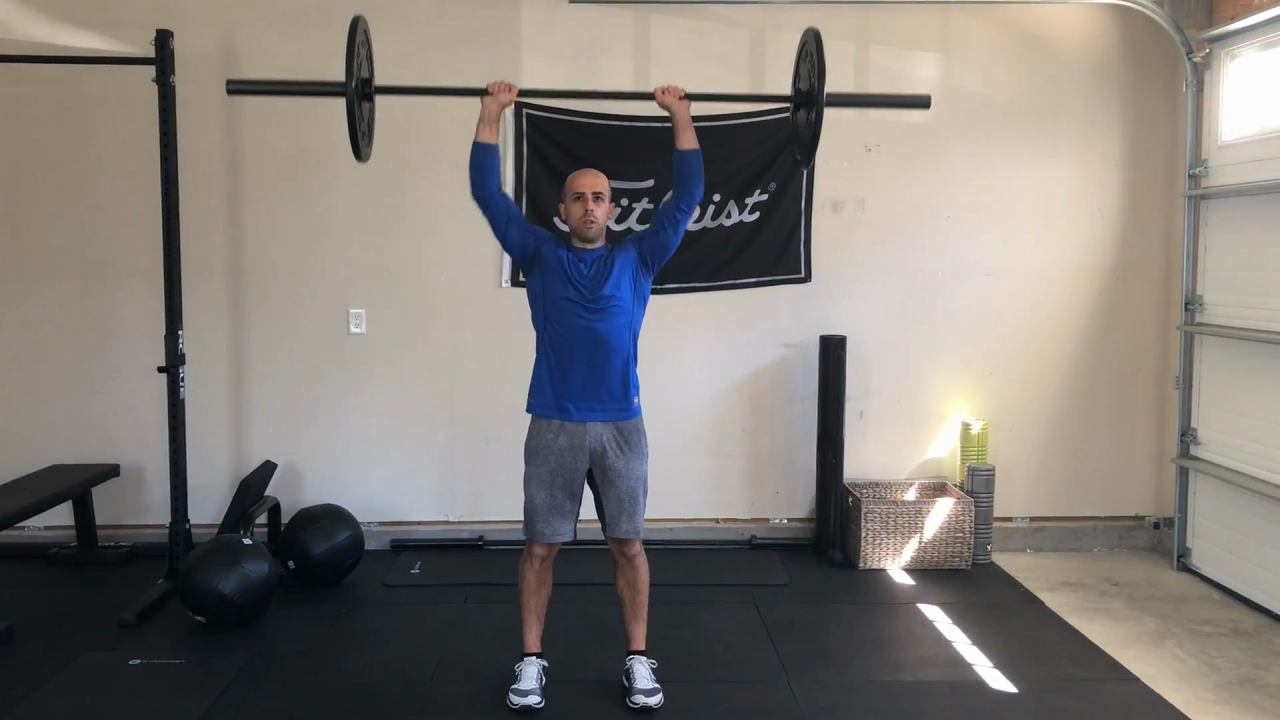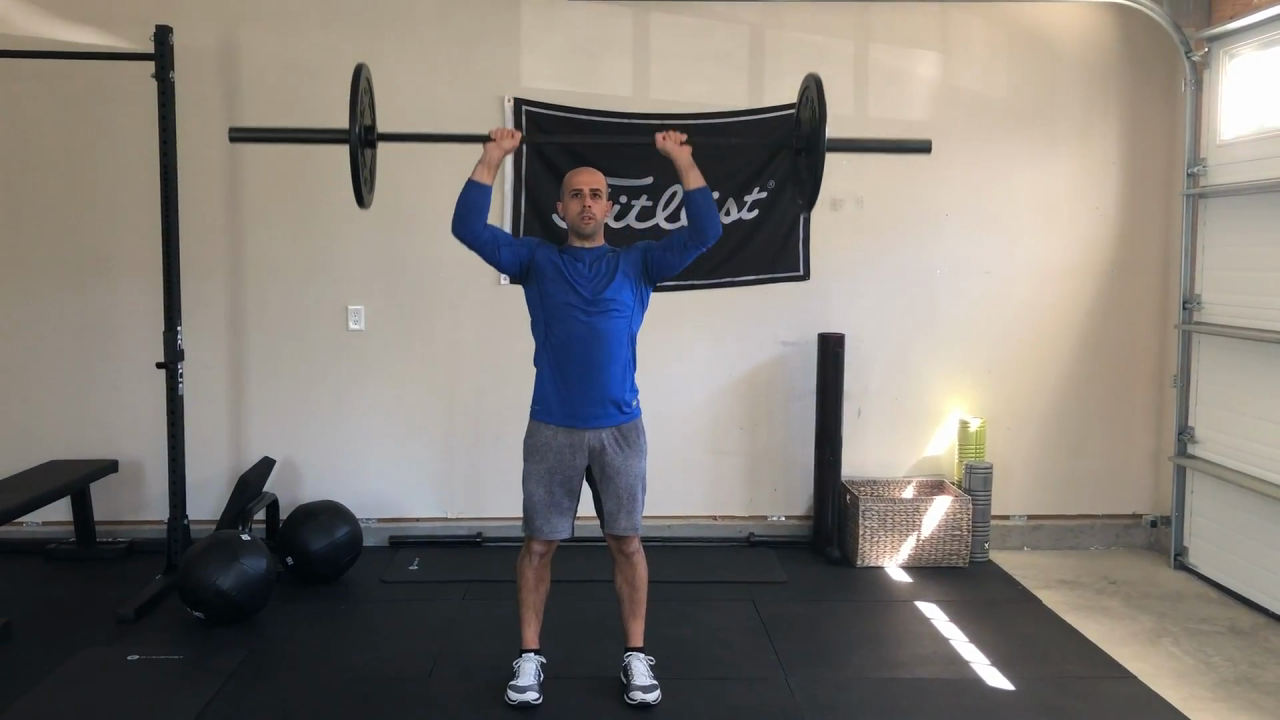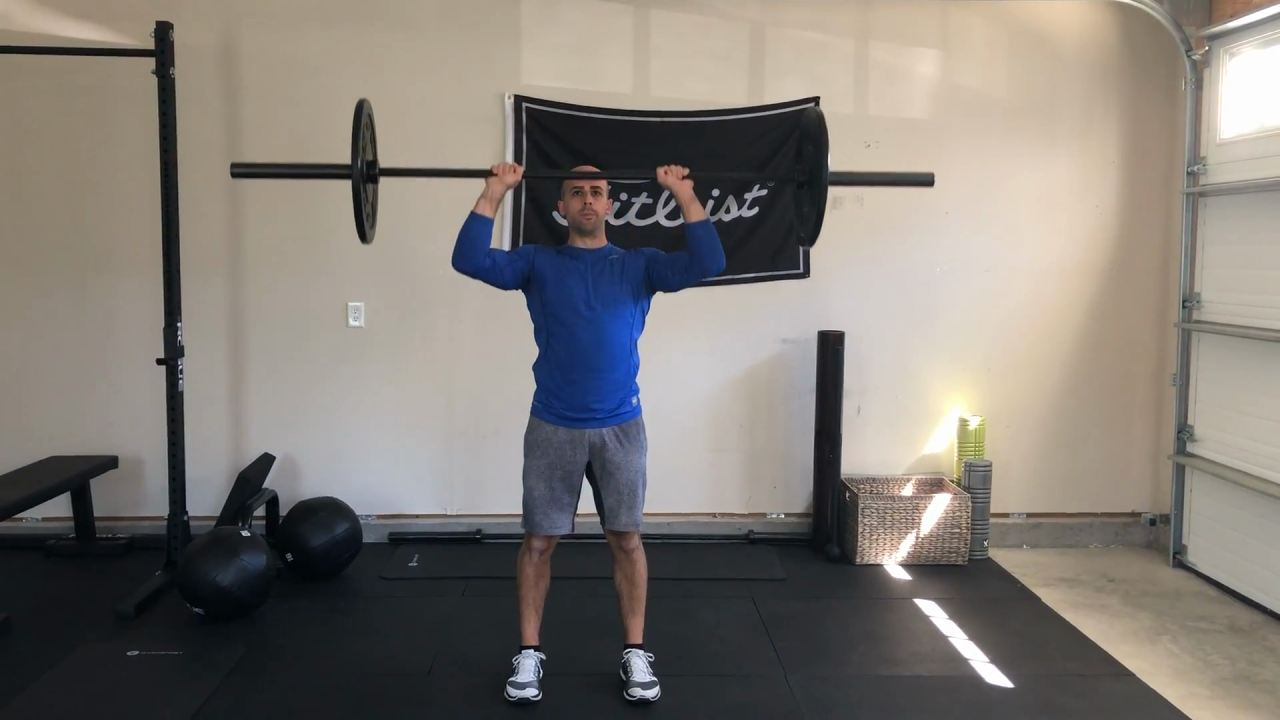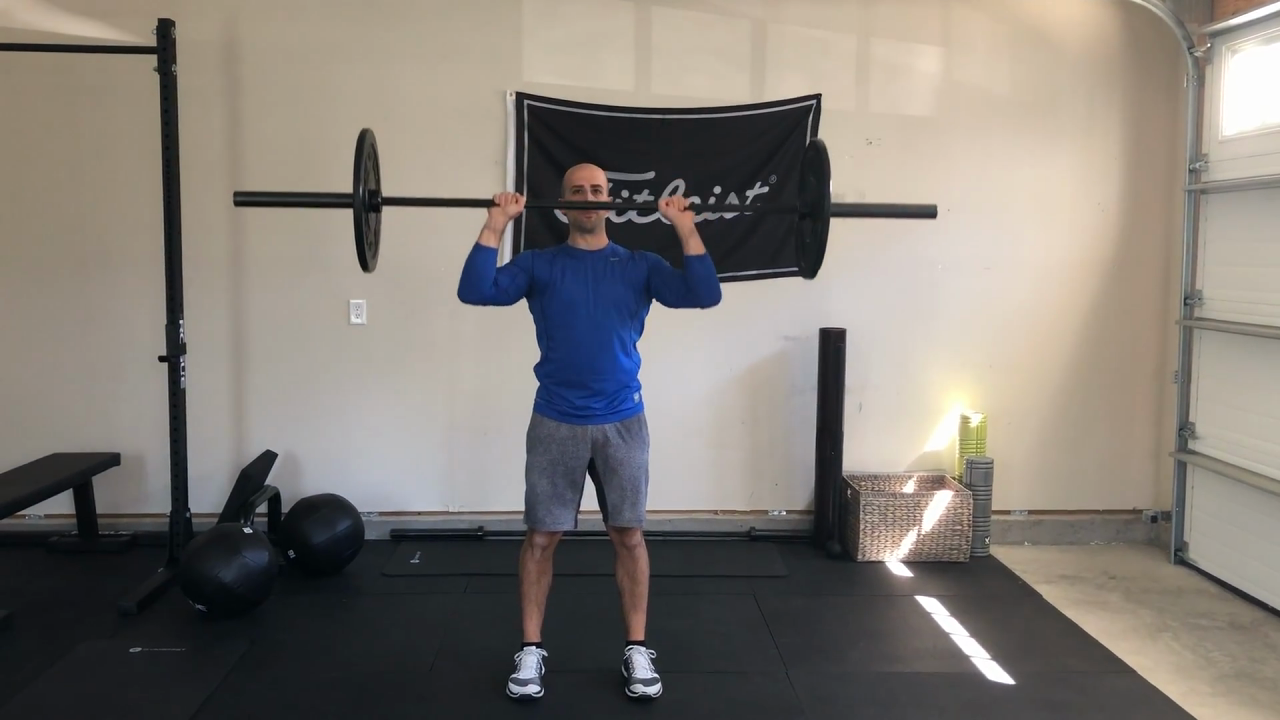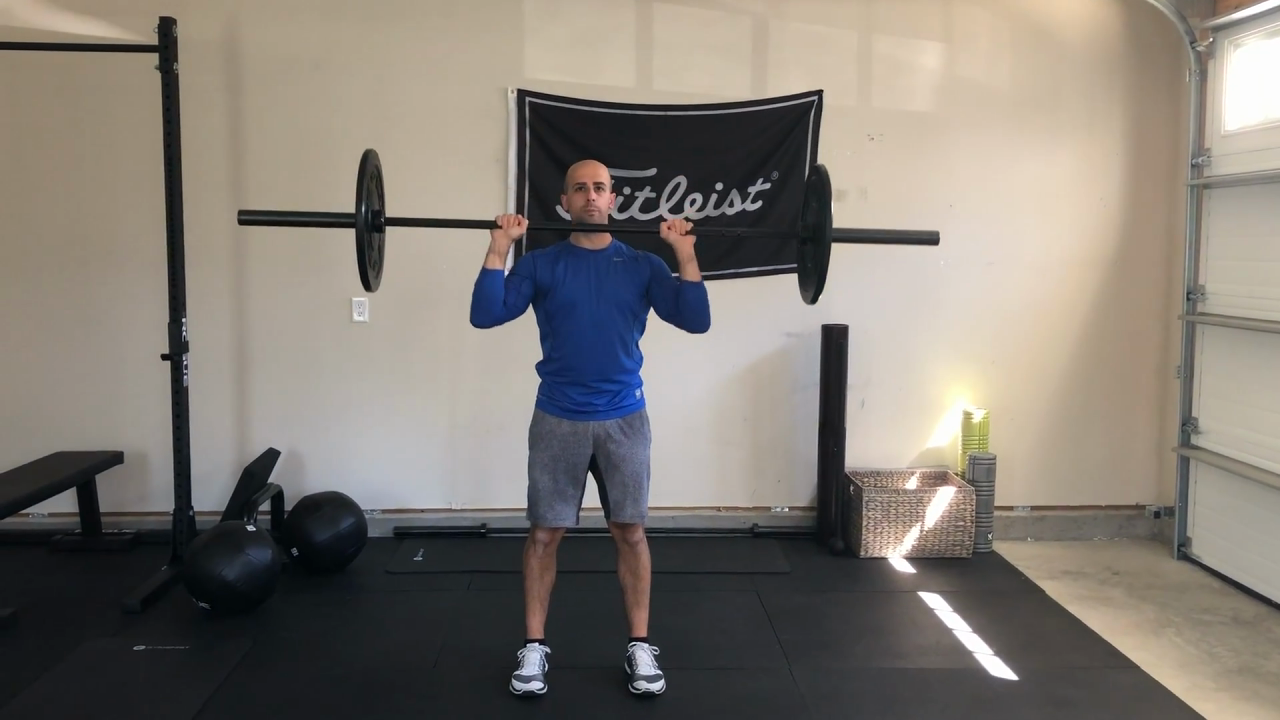
dt=0.3s
person 1, frame 1
left shoulder: (637, 258)
right shoulder: (541, 256)
left elbow: (686, 194)
right elbow: (488, 193)
left wrist: (680, 116)
right wrist: (490, 113)
left hip: (621, 427)
right hip: (554, 427)
left knee: (628, 545)
right knee: (539, 547)
left ankle: (638, 660)
right ankle: (531, 660)
person 1, frame 2
left shoulder: (638, 261)
right shoulder: (536, 259)
left elbow: (705, 231)
right elbow: (468, 228)
left wrist: (682, 160)
right wrist: (492, 157)
left hip: (620, 429)
right hip: (552, 429)
left knee: (626, 542)
right knee: (538, 545)
left ankle: (635, 657)
right ankle: (529, 657)
person 1, frame 3
left shoulder: (639, 265)
right shoulder: (537, 263)
left elbow: (707, 262)
right elbow: (469, 260)
left wrist: (684, 196)
right wrist: (493, 192)
left hip: (621, 426)
right hip: (552, 427)
left knee: (626, 539)
right knee: (538, 541)
left ankle: (635, 654)
right ankle: (528, 654)
person 1, frame 4
left shoulder: (640, 265)
right shoulder: (538, 263)
left elbow: (704, 294)
right elbow: (475, 291)
left wrist: (684, 228)
right wrist: (494, 225)
left hip: (622, 421)
right hip: (554, 422)
left knee: (628, 535)
right knee: (541, 537)
left ankle: (636, 650)
right ankle: (530, 650)
person 1, frame 5
left shoulder: (643, 265)
right shoulder: (540, 264)
left elbow: (696, 320)
right elbow: (485, 315)
left wrist: (685, 254)
right wrist: (497, 248)
left hip: (624, 418)
right hip: (556, 419)
left knee: (630, 532)
right knee: (543, 534)
left ankle: (639, 646)
right ankle: (534, 647)
